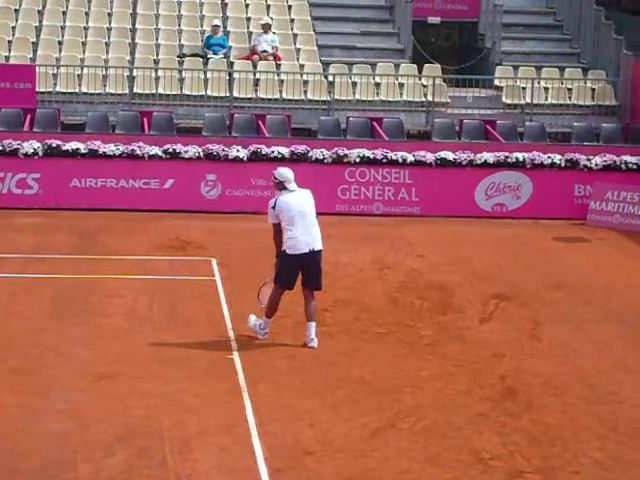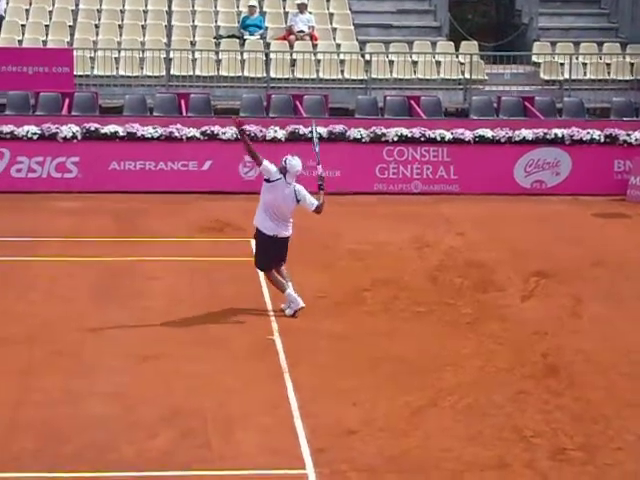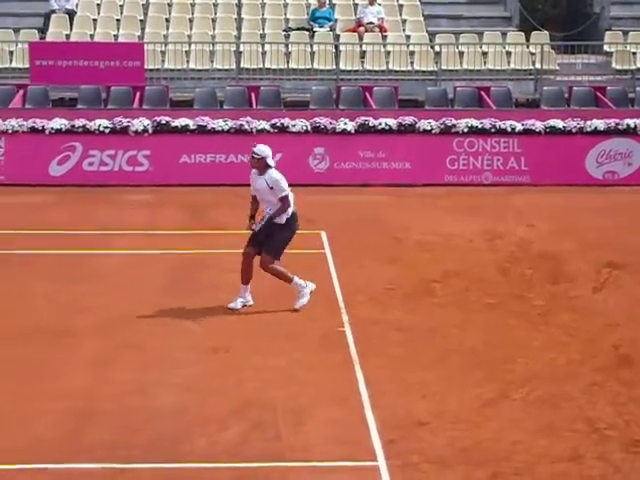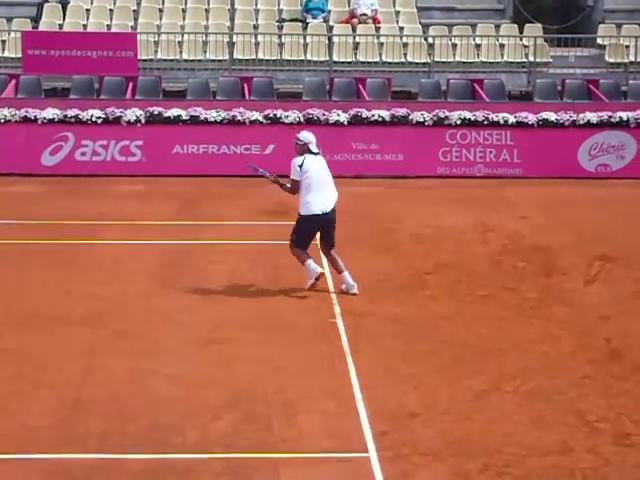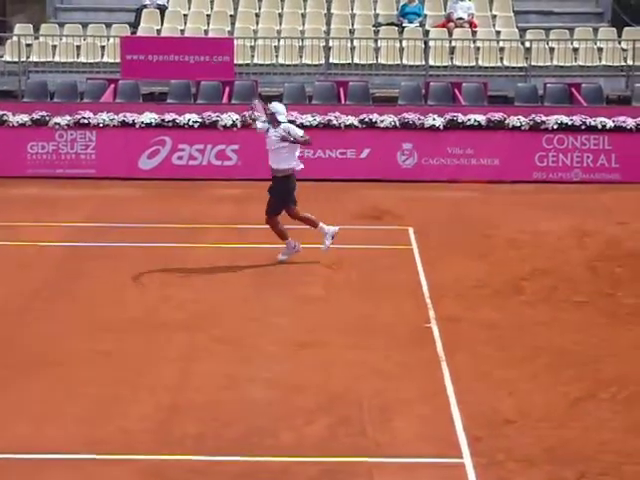
dt=1s
person 1, frame 1
left shoulder: (275, 202)
right shoulder: (308, 194)
left elbow: (278, 233)
left wrist: (278, 256)
left hip: (294, 251)
right hip: (315, 249)
left knee: (278, 290)
right knee: (309, 293)
left ankle: (263, 327)
right ankle: (311, 336)
person 1, frame 2
left shoulder: (272, 177)
right shoulder: (298, 190)
left elbow: (254, 155)
right elbow: (319, 209)
left wrist: (242, 132)
right wrist: (321, 188)
left hip: (266, 233)
right hip: (284, 234)
left knee: (268, 270)
right knee: (279, 265)
left ankle: (294, 300)
right ankle: (292, 298)
person 1, frame 3
left shoulder: (275, 177)
right shoulder: (254, 174)
left elbow: (286, 205)
right elbow: (255, 199)
left wrist: (268, 219)
right wrist: (252, 219)
left hip: (285, 221)
right hip: (269, 219)
left knee: (266, 263)
right knee: (247, 254)
left ankle: (303, 287)
right ankle: (244, 297)
person 1, frame 4
left shoulder: (298, 162)
right shoulder: (321, 160)
left elbow: (295, 190)
left wrist: (279, 183)
left hip: (310, 213)
right hip: (329, 212)
left knee: (296, 247)
right knee: (328, 250)
left ankle: (314, 270)
right ankle: (349, 284)
person 1, frame 5
left shoulder: (287, 128)
right shoulder: (268, 127)
left elbow: (308, 140)
right elbow: (255, 124)
left wrist: (292, 139)
left hip: (284, 179)
right hip: (278, 178)
left knee: (271, 219)
right knee: (293, 213)
left ankle: (291, 246)
right ankle: (327, 230)
